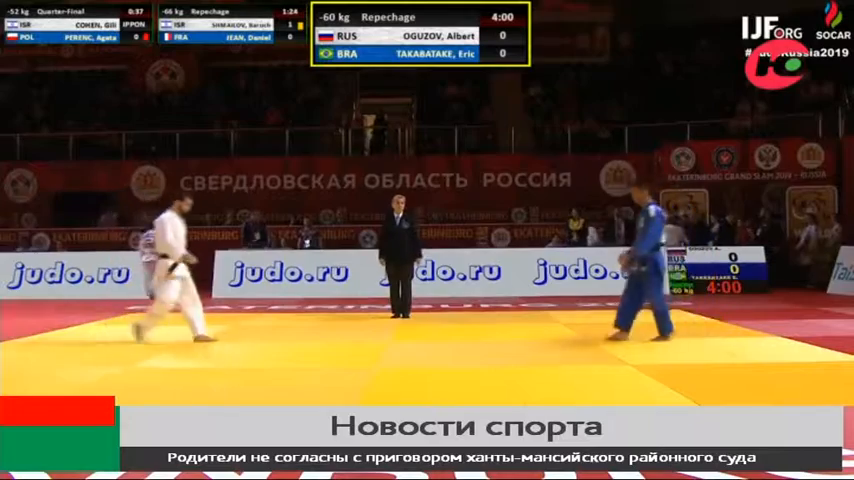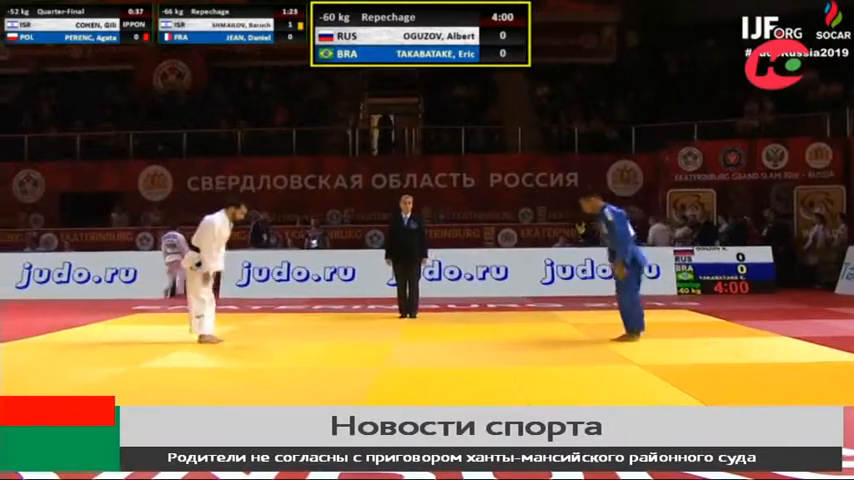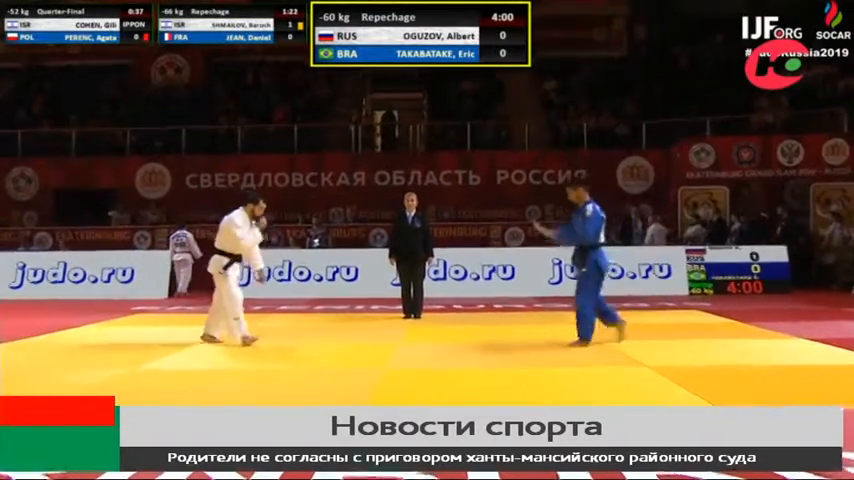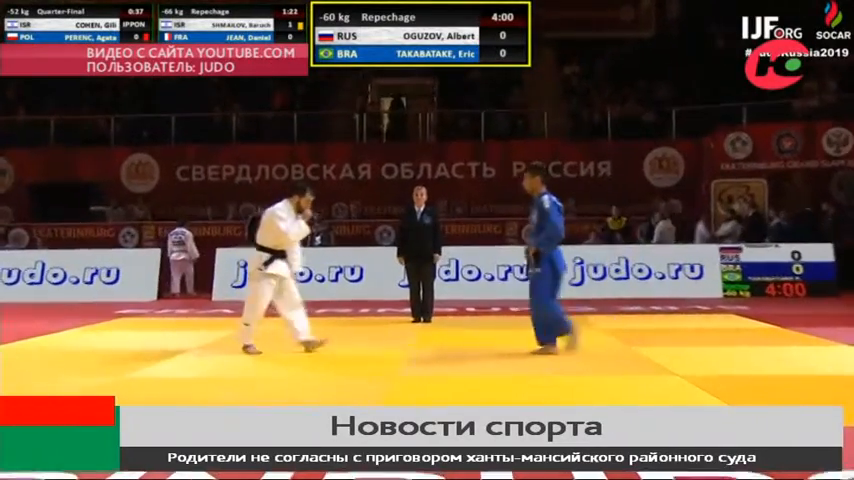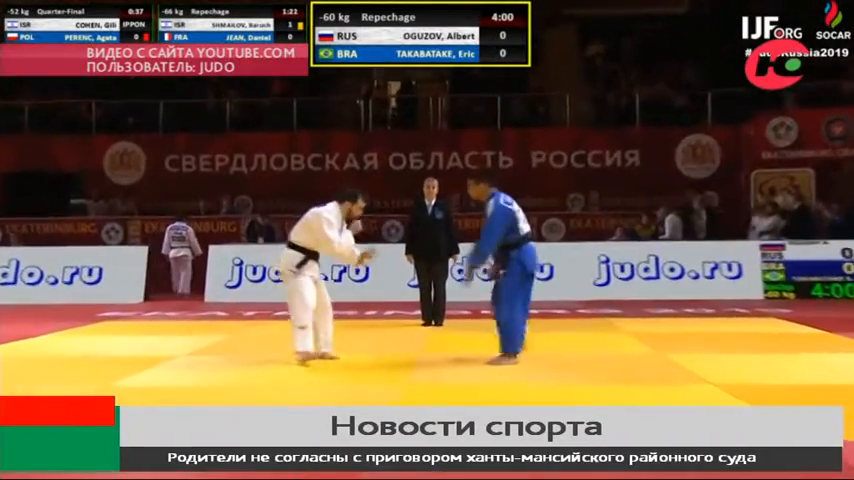
dt=0.5s
person 1, frame 1
left shoulder: (654, 213)
right shoulder: (644, 211)
left elbow: (648, 238)
left wrist: (630, 254)
right wrist: (630, 257)
left hip: (650, 260)
right hip: (641, 261)
left knee: (655, 297)
right knee: (630, 296)
left ankle: (666, 332)
right ankle: (623, 331)
person 1, frame 2
left shoulder: (611, 214)
right shoulder: (603, 214)
left elbow: (624, 240)
left wrist: (620, 262)
right wrist: (616, 262)
left hip: (629, 259)
right hip: (622, 259)
left knee: (629, 296)
right knee: (624, 296)
left ankle: (635, 331)
right ankle: (632, 331)
person 1, frame 3
left shoulder: (592, 211)
right shoulder: (580, 210)
left elbow: (582, 236)
right elbow: (572, 231)
left wrist: (556, 235)
right wrist: (551, 232)
left hip: (592, 260)
right hip: (584, 258)
left knee: (585, 299)
right knee: (593, 297)
left ankle: (585, 337)
right ankle: (617, 322)
person 1, frame 4
left shoulder: (548, 203)
right shoulder: (539, 202)
left elbow: (556, 231)
left wrist: (537, 245)
right wrist: (534, 246)
left hip: (548, 259)
right hip: (540, 259)
left knee: (544, 302)
right knee: (538, 304)
left ankle: (568, 333)
right ankle: (548, 343)
person 1, frame 5
left shoulder: (497, 206)
right shoulder: (500, 200)
left elbow: (488, 240)
left wrist: (471, 267)
right wrist: (497, 262)
left hip: (518, 259)
right hip: (516, 257)
left knee: (511, 305)
right knee: (500, 301)
left ankle: (511, 353)
right ankle: (509, 347)
person 2, frame 1
left shoulder: (179, 220)
right shoulder: (165, 220)
right elbow: (167, 243)
left wrist: (185, 259)
right wrist: (184, 255)
left hip: (179, 267)
right hip: (169, 267)
left knee: (192, 300)
right knee: (166, 300)
person 2, frame 2
left shoulder: (226, 222)
right shoulder: (214, 221)
right elbow: (208, 248)
left wrist: (215, 268)
right wrist: (208, 271)
left hip: (204, 262)
right hip: (197, 262)
left knee: (208, 299)
right knee: (200, 298)
person 2, frame 3
left shoulder: (248, 220)
right shoulder: (233, 220)
left elbow: (252, 246)
right elbow: (244, 244)
left wrist: (258, 268)
right wrist: (258, 229)
left hip: (232, 265)
right hip: (223, 264)
left knee: (222, 301)
right knee: (234, 299)
person 2, frame 4
left shoulder: (293, 214)
right shoulder: (276, 212)
left elbow: (293, 243)
right elbow: (288, 237)
left wrist: (294, 269)
right wrist: (303, 221)
left hip: (280, 263)
right hip: (265, 263)
left knee: (293, 302)
right knee: (256, 304)
left ankle: (306, 339)
right ankle: (247, 343)
person 2, frame 5
left shoulder: (338, 218)
right shoulder: (324, 214)
left elbow: (340, 248)
right elbow: (332, 245)
left wrist: (360, 256)
right wrist: (350, 232)
left hip: (309, 263)
right hip: (296, 262)
left knee: (323, 305)
right knee: (304, 304)
left ankle: (322, 349)
right ankle: (304, 352)
person 3, frame 1
left shoulder: (409, 220)
right shoulder: (387, 220)
left elbow: (415, 238)
right elbow: (382, 239)
left wrist: (418, 255)
right wrist: (382, 255)
left hip: (406, 257)
right hip: (391, 257)
left knee: (406, 285)
right knee: (394, 285)
left ankle: (405, 311)
right ankle: (396, 311)
person 3, frame 2
left shoulder: (417, 220)
right shoulder: (394, 220)
left elbow: (423, 238)
right elbow: (389, 239)
left wrist: (424, 255)
right wrist: (388, 256)
left hip: (414, 257)
right hip: (398, 258)
left knee: (413, 285)
right knee: (401, 285)
left ankle: (413, 311)
right ankle: (403, 311)
person 3, frame 3
left shoulder: (421, 218)
right shoulder: (399, 219)
left elbow: (428, 237)
right elbow: (393, 237)
left wrist: (429, 254)
right wrist: (392, 255)
left hip: (418, 256)
right hip: (402, 257)
left knee: (417, 284)
right knee: (405, 285)
left ankle: (417, 312)
right ankle: (407, 312)
person 3, frame 4
left shoulder: (431, 213)
right shoulder: (407, 214)
left elbow: (437, 234)
right elbow: (401, 235)
left wrist: (437, 251)
right wrist: (400, 253)
left hip: (428, 256)
right hip: (411, 256)
left knee: (428, 286)
right knee: (414, 286)
left ankle: (427, 315)
right ankle: (416, 315)
person 3, frame 5
left shoulder: (443, 208)
right shoulder: (416, 208)
left elbow: (451, 230)
right elbow: (410, 231)
left wrist: (454, 251)
right wrist: (409, 251)
left hip: (440, 254)
right hip: (421, 254)
left knee: (439, 287)
right knee: (424, 287)
left ankle: (438, 318)
right ankle: (427, 318)
